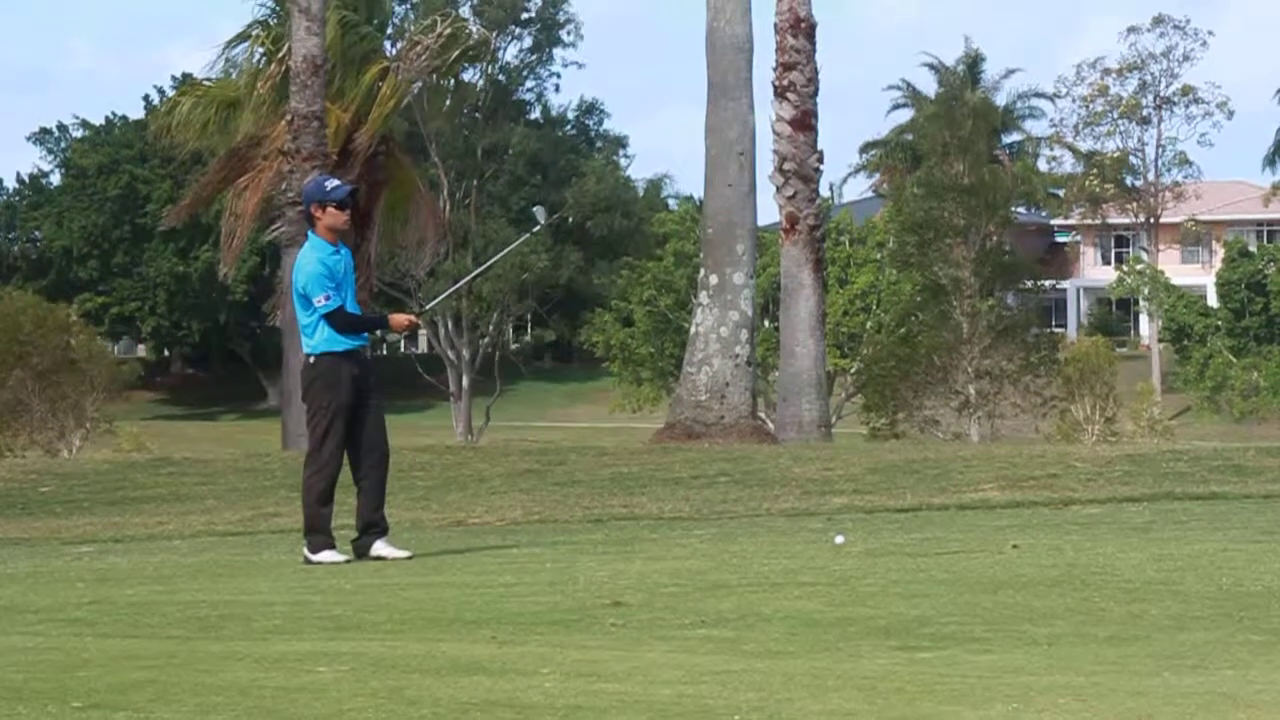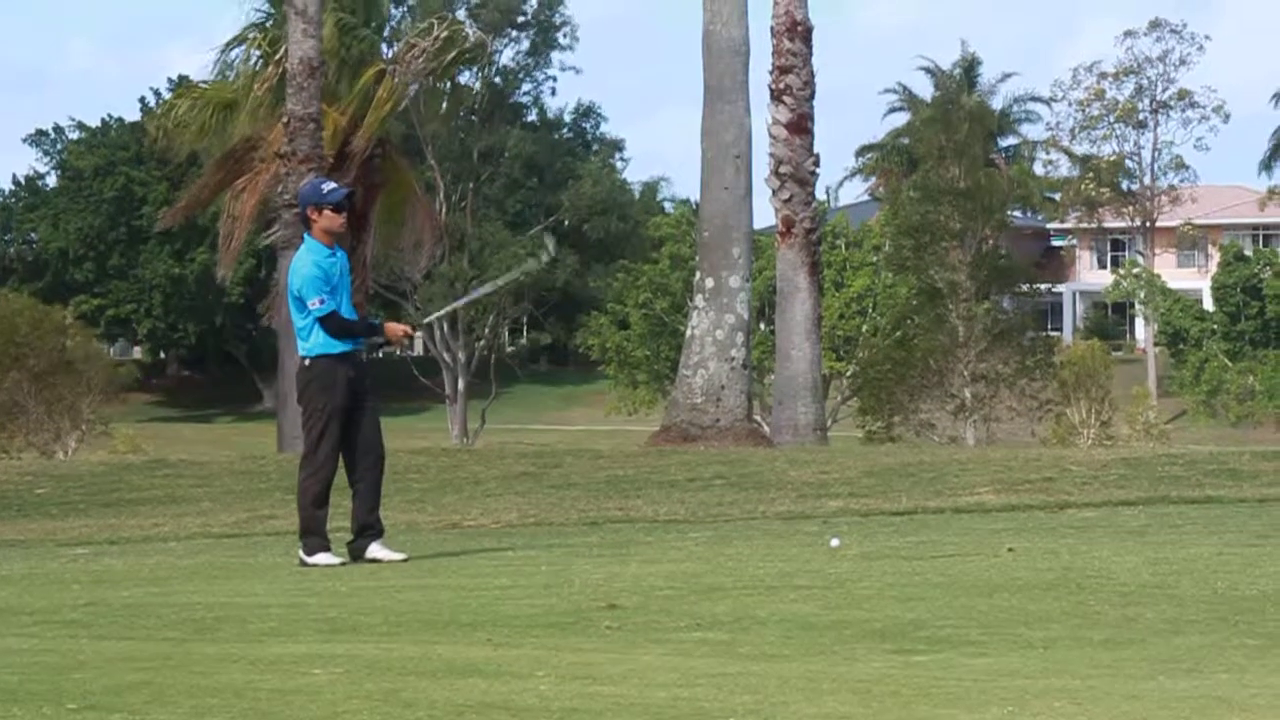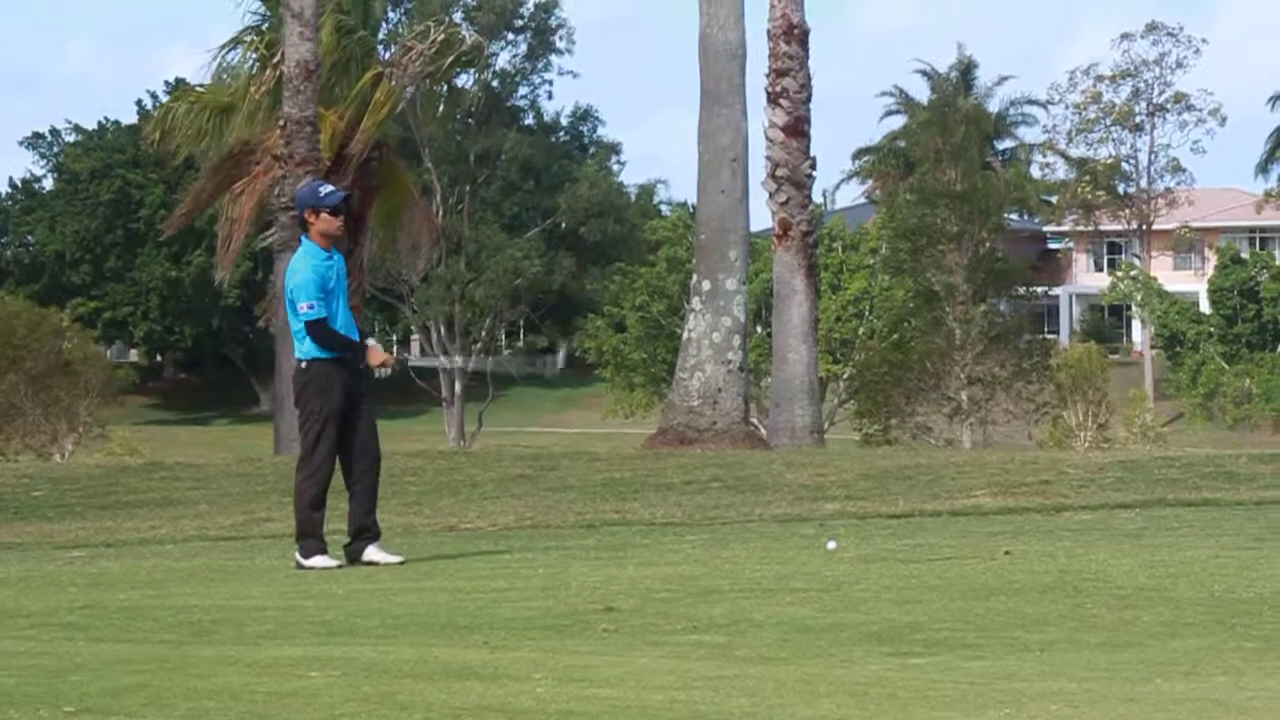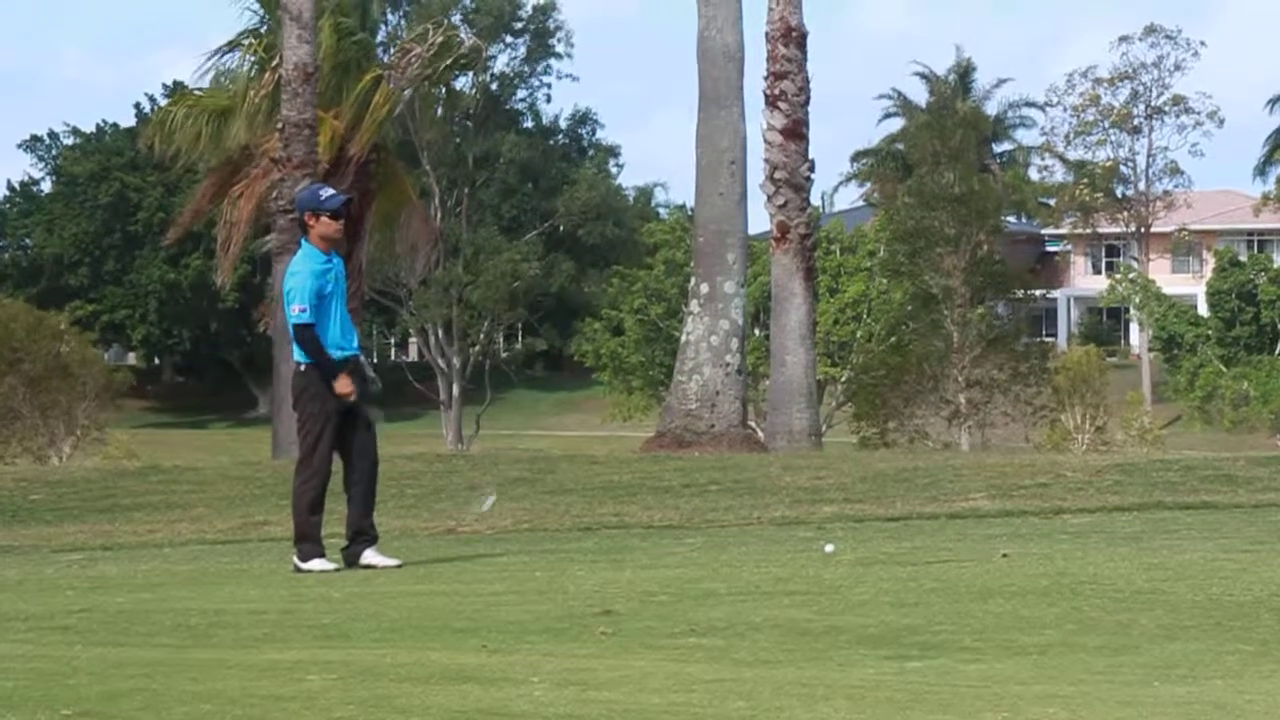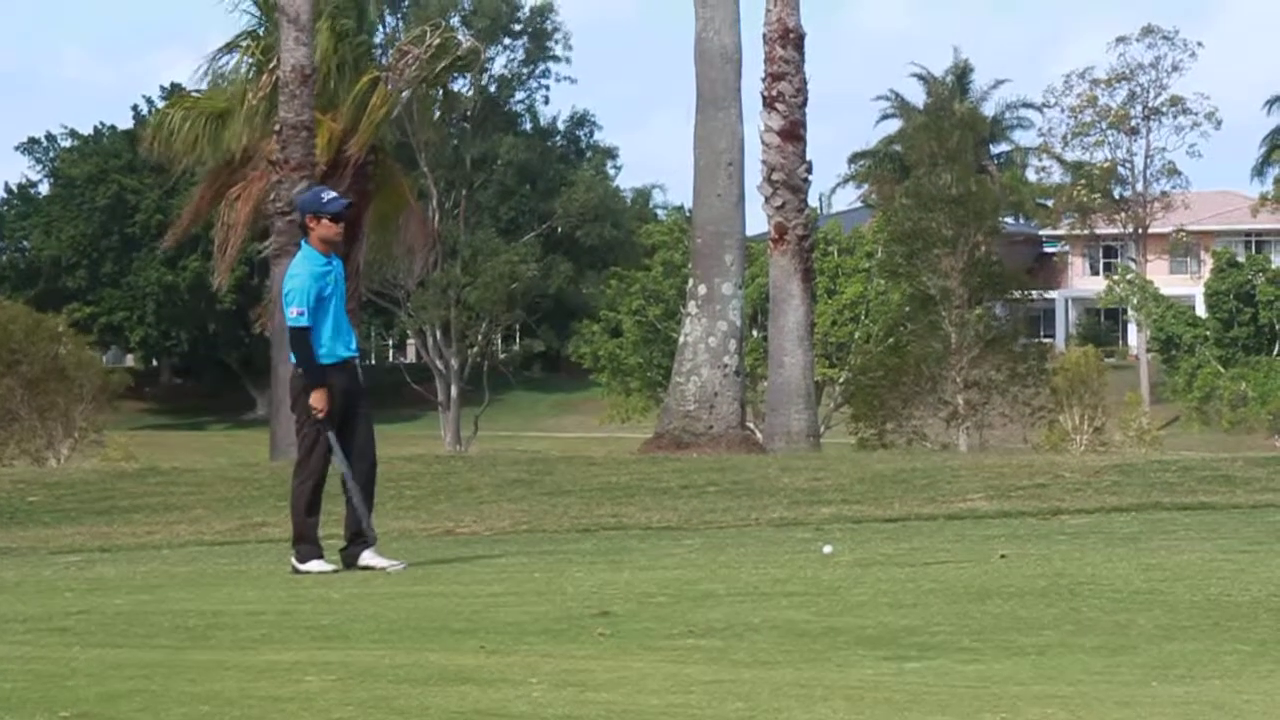
dt=0.2s
person 1, frame 1
left shoulder: (343, 253)
right shoulder: (312, 263)
right elbow: (338, 319)
left wrist: (383, 325)
right wrist: (386, 322)
left hip: (357, 361)
right hip: (327, 367)
left knee: (373, 451)
right knee: (325, 457)
left ankle: (371, 536)
right ankle: (317, 543)
person 1, frame 2
left shoulder: (339, 256)
right shoulder: (308, 265)
right elbow: (331, 324)
left wrist: (376, 333)
right wrist: (381, 330)
left hip: (352, 363)
right hip: (323, 369)
left knee: (369, 453)
right knee: (321, 459)
left ankle: (367, 539)
right ankle: (312, 545)
person 1, frame 3
left shoulder: (336, 258)
right shoulder: (305, 268)
right elbow: (318, 330)
left wrist: (366, 346)
right wrist: (364, 350)
left hip: (349, 369)
right hip: (320, 372)
left knee: (365, 456)
right knee: (317, 462)
left ankle: (363, 541)
right ankle: (309, 548)
person 1, frame 4
left shoulder: (335, 261)
right shoulder: (304, 271)
right elbow: (303, 334)
left wrist: (356, 360)
right wrist: (336, 376)
left hip: (347, 373)
right hip: (318, 377)
left knee: (363, 459)
right knee: (315, 465)
left ankle: (361, 545)
right ankle: (307, 551)
person 1, frame 5
left shoulder: (335, 263)
right shoulder: (303, 273)
right elbow: (298, 337)
right wrist: (315, 387)
left hip: (346, 372)
right hip: (317, 379)
left knee: (362, 462)
right knee: (313, 467)
left ankle: (359, 546)
right ankle: (305, 552)
